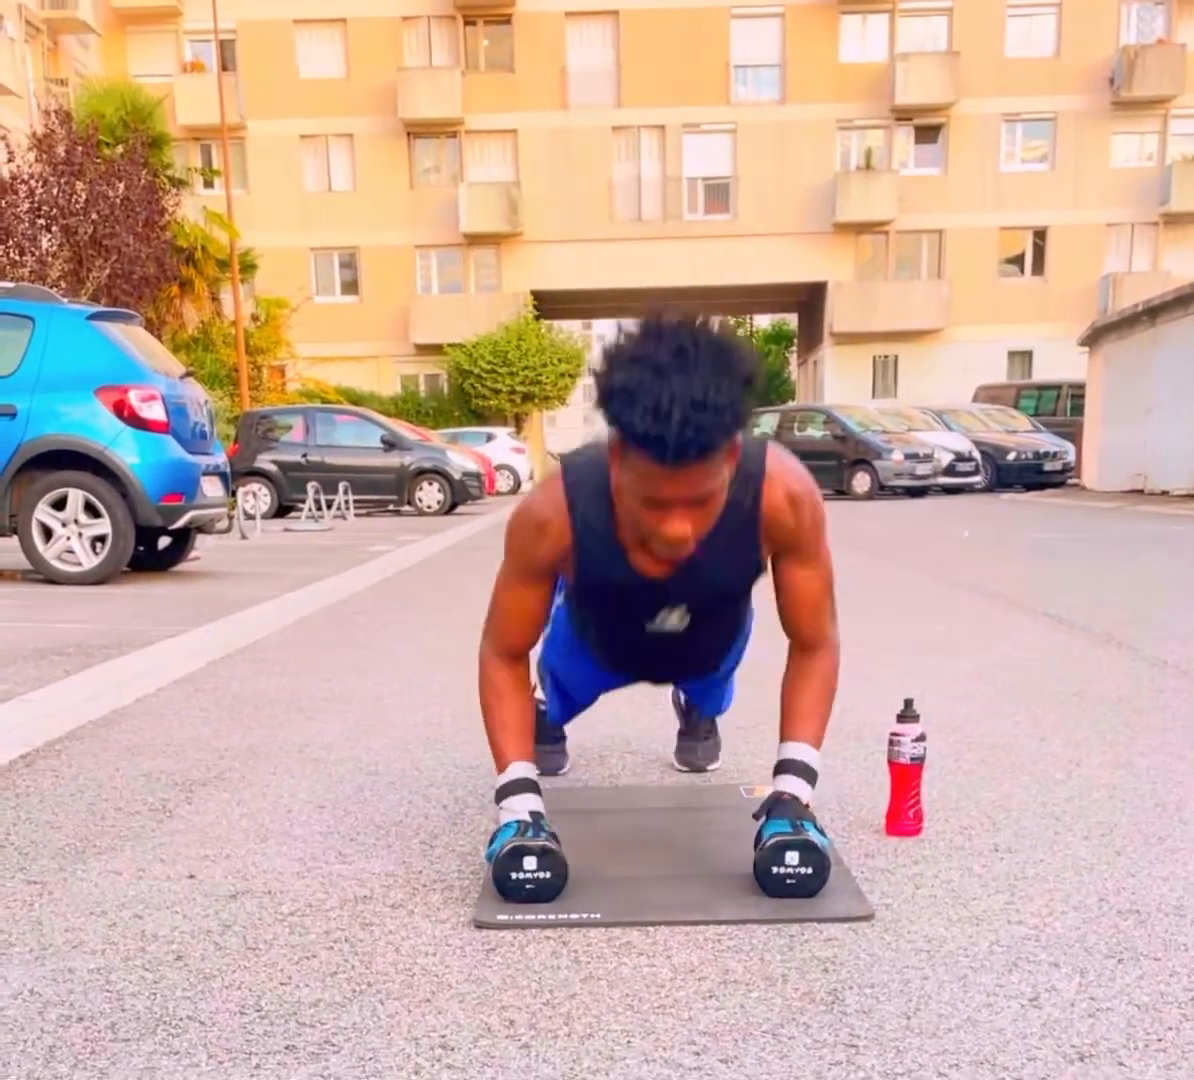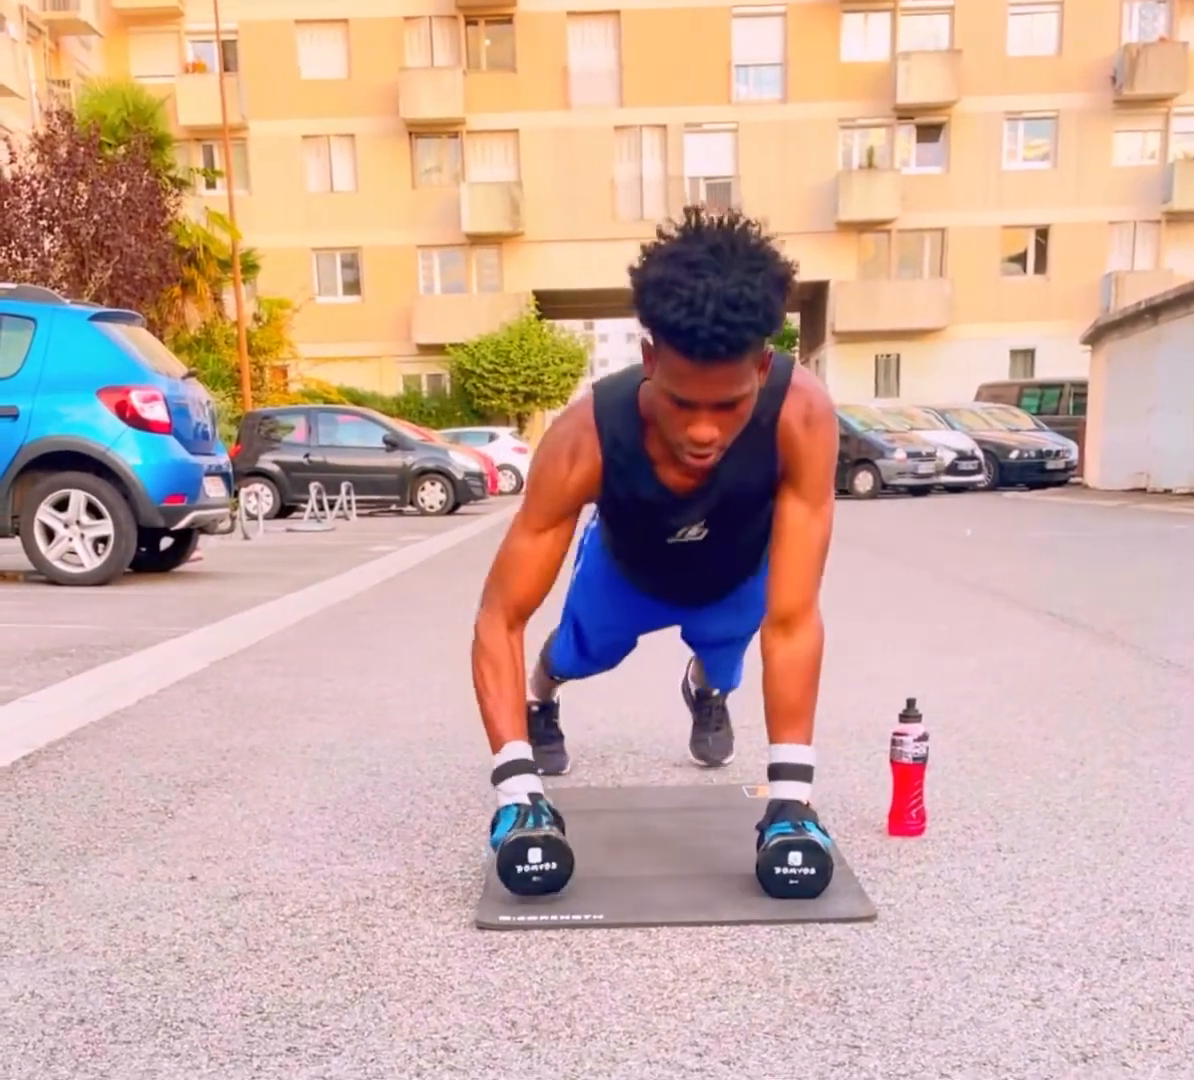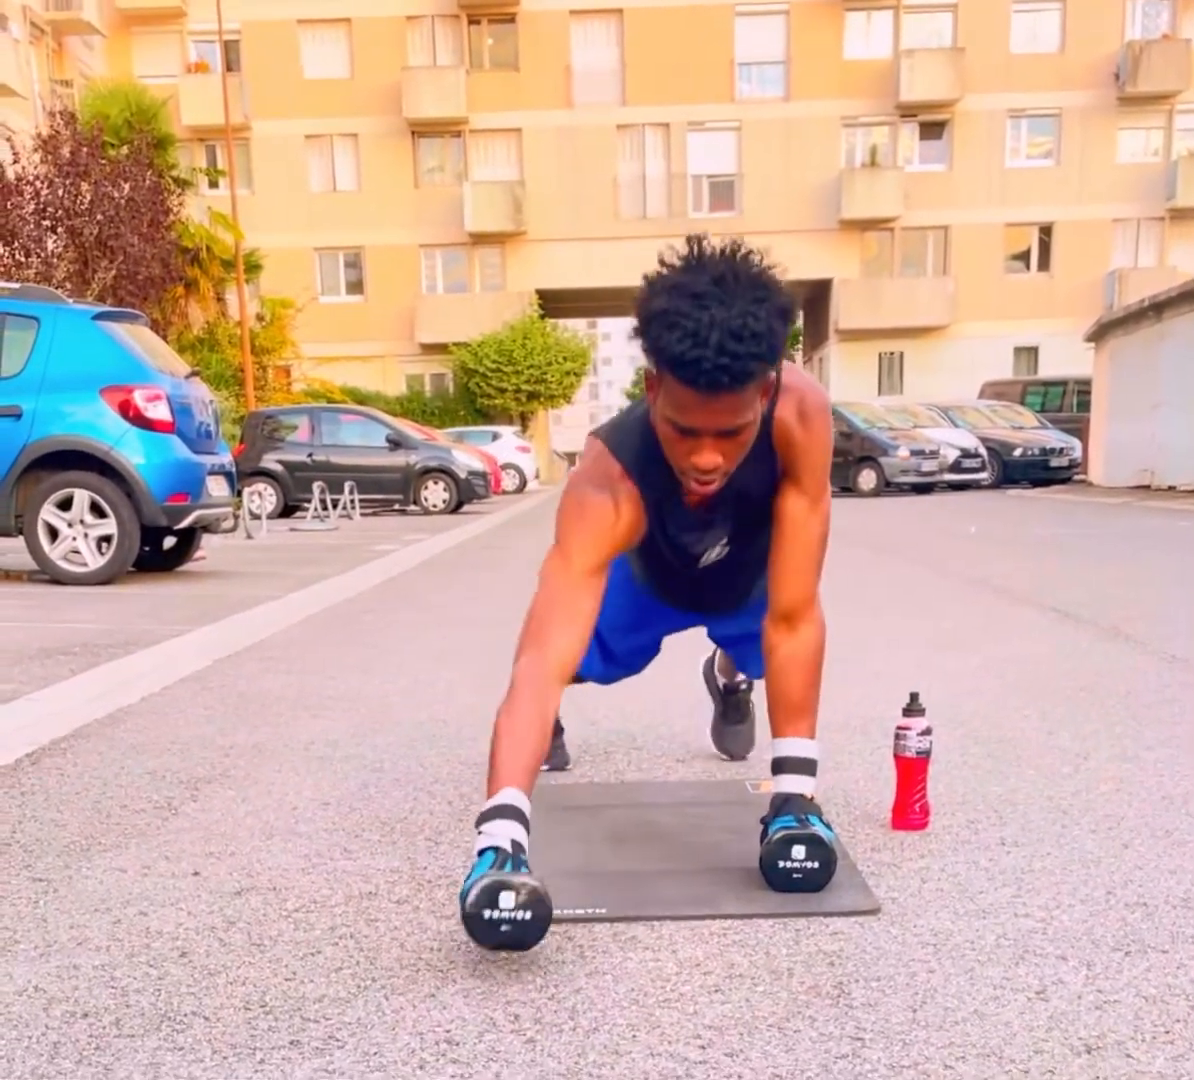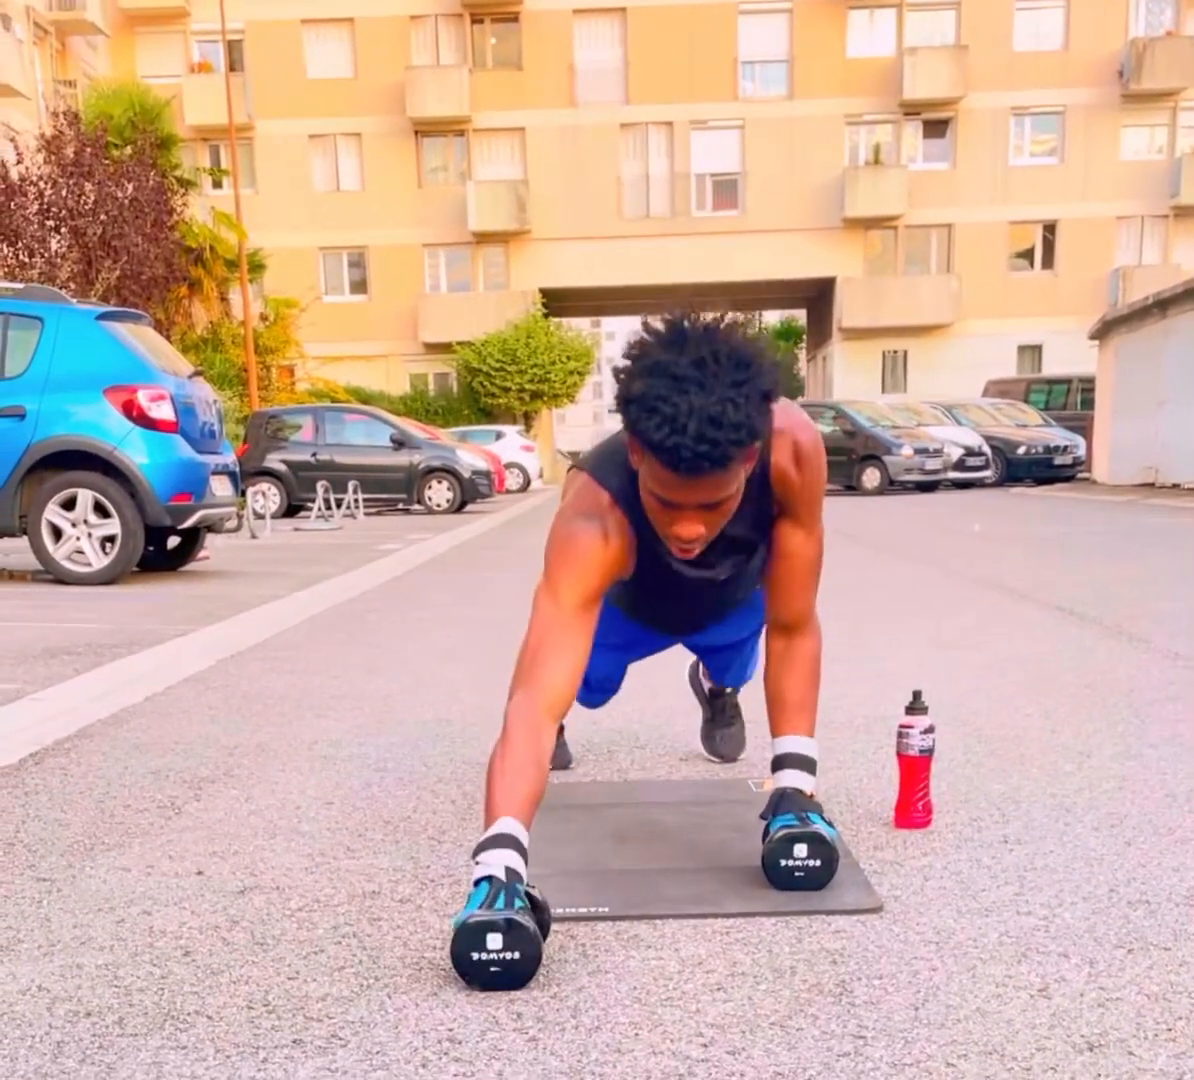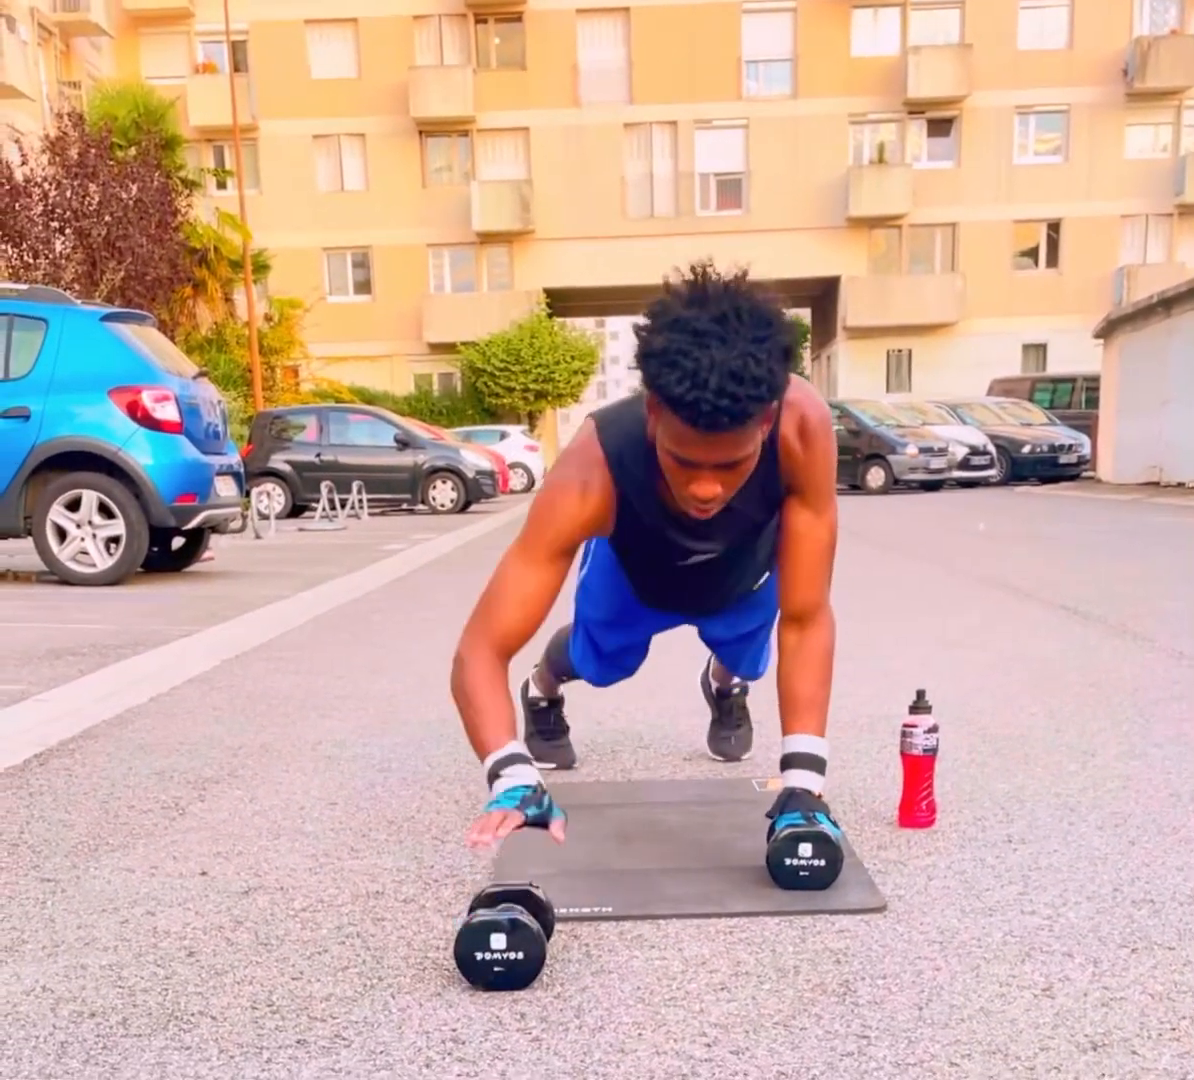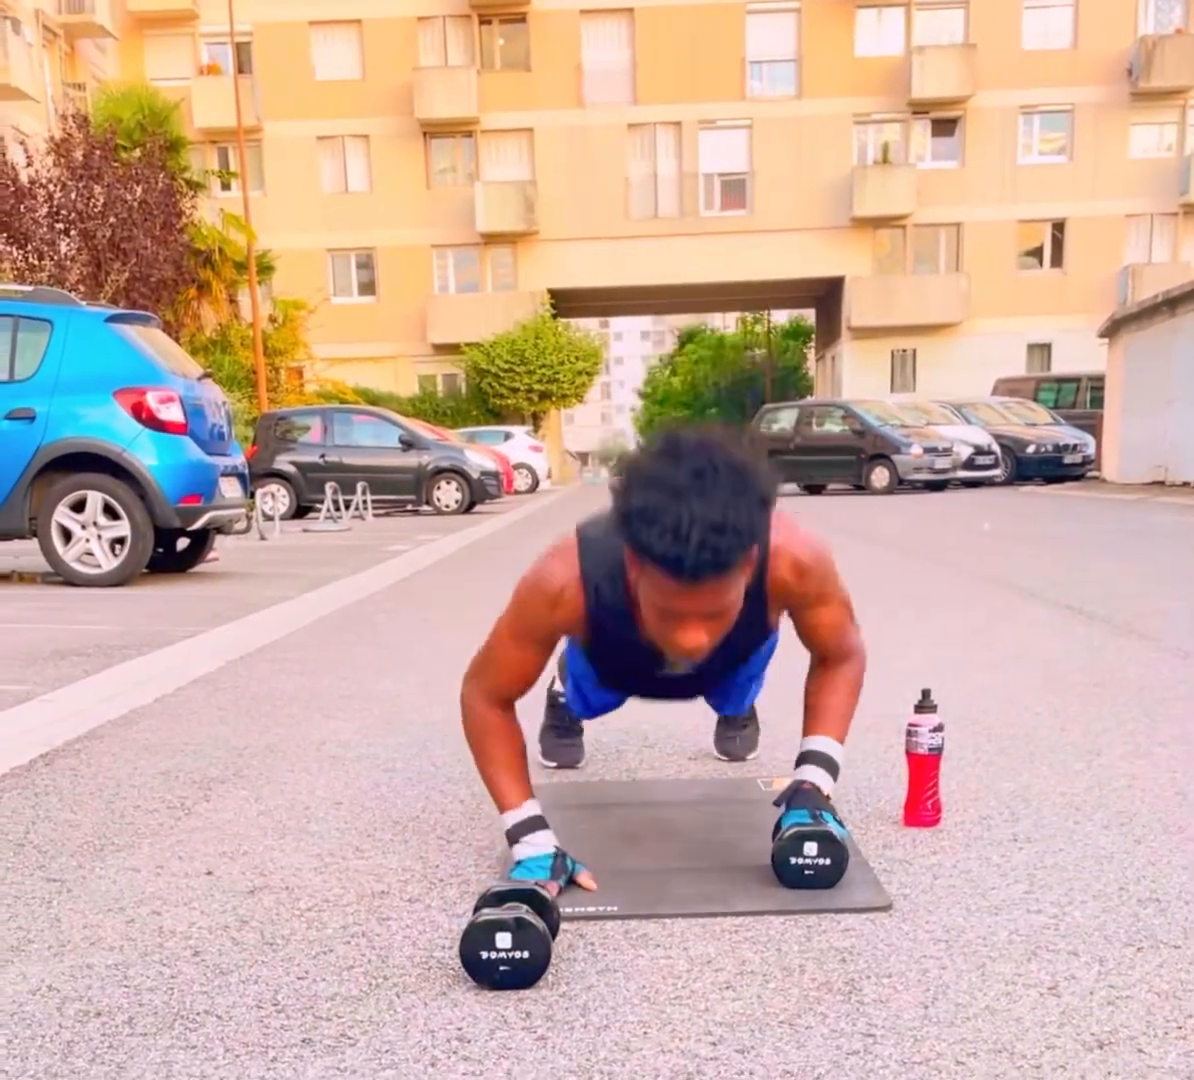
dt=0.3s
person 1, frame 1
left shoulder: (784, 496)
right shoulder: (556, 511)
left elbow: (816, 644)
right elbow: (503, 656)
left wrist: (794, 787)
right wrist: (517, 798)
left hip: (711, 643)
right hip: (597, 639)
left knee: (707, 701)
right knee: (559, 698)
left ankle: (695, 710)
right ankle: (546, 716)
person 1, frame 2
left shoulder: (801, 414)
right shoulder: (586, 438)
left elbow: (792, 621)
right elbow: (500, 618)
left wrist: (790, 792)
right wrist: (513, 781)
left hip: (736, 574)
right hip: (626, 568)
left knee: (724, 668)
right knee: (582, 653)
left ankle: (704, 687)
right ankle: (539, 696)
person 1, frame 3
left shoulder: (800, 412)
right shoulder: (608, 482)
left elbow: (792, 620)
right elbow: (541, 671)
left wrist: (795, 786)
right wrist: (502, 832)
left hip: (745, 578)
right hip: (649, 575)
left knee: (753, 651)
right knee: (603, 660)
left ankle: (729, 675)
person 1, frame 4
left shoulder: (792, 447)
right shoulder: (595, 518)
left elbow: (792, 627)
right elbow: (535, 706)
left wrist: (794, 784)
right wrist: (498, 865)
left hip: (736, 587)
right hip: (630, 599)
left knee: (733, 669)
left ankle: (714, 686)
person 1, frame 5
left shoulder: (802, 426)
right shoulder: (596, 467)
left elbow: (804, 620)
right elbow: (480, 649)
left wrist: (803, 780)
right wrist: (514, 775)
left hip: (742, 578)
right hip: (633, 575)
left knee: (745, 665)
left ankle: (726, 688)
right ankle: (543, 692)
person 1, frame 6
left shoulder: (792, 557)
right shoulder: (568, 581)
left elbow: (843, 654)
right elbow: (484, 696)
left wrist: (813, 783)
right wrist: (531, 839)
left ankle: (736, 706)
right ankle: (564, 690)
